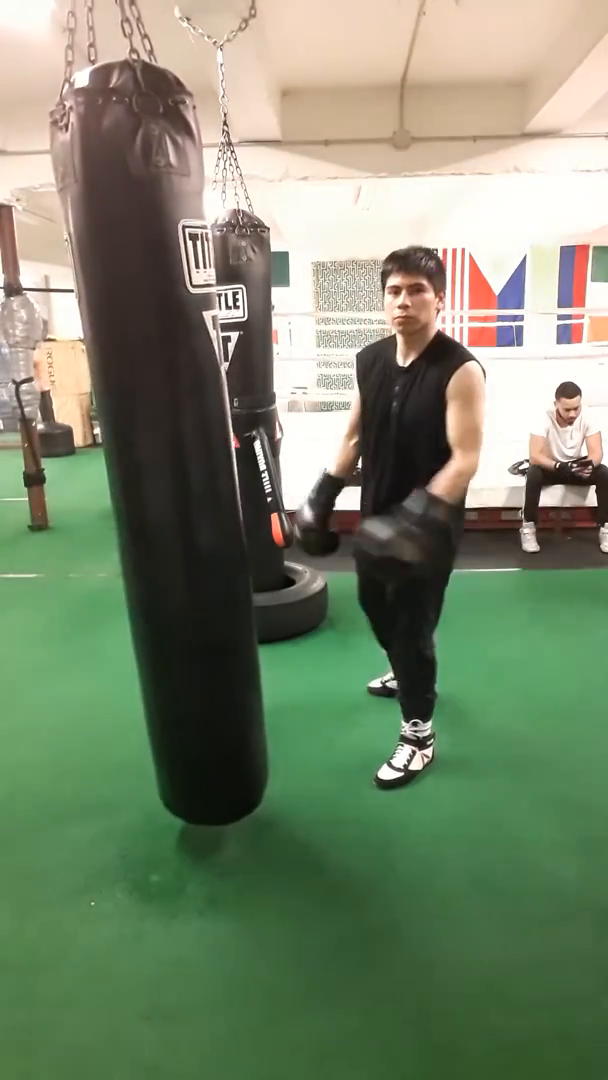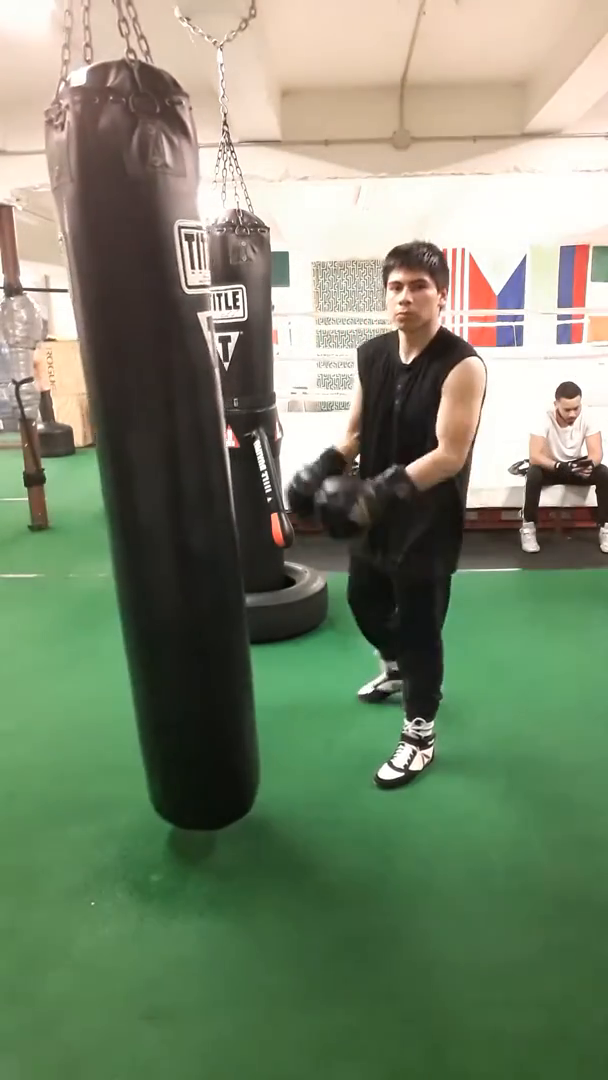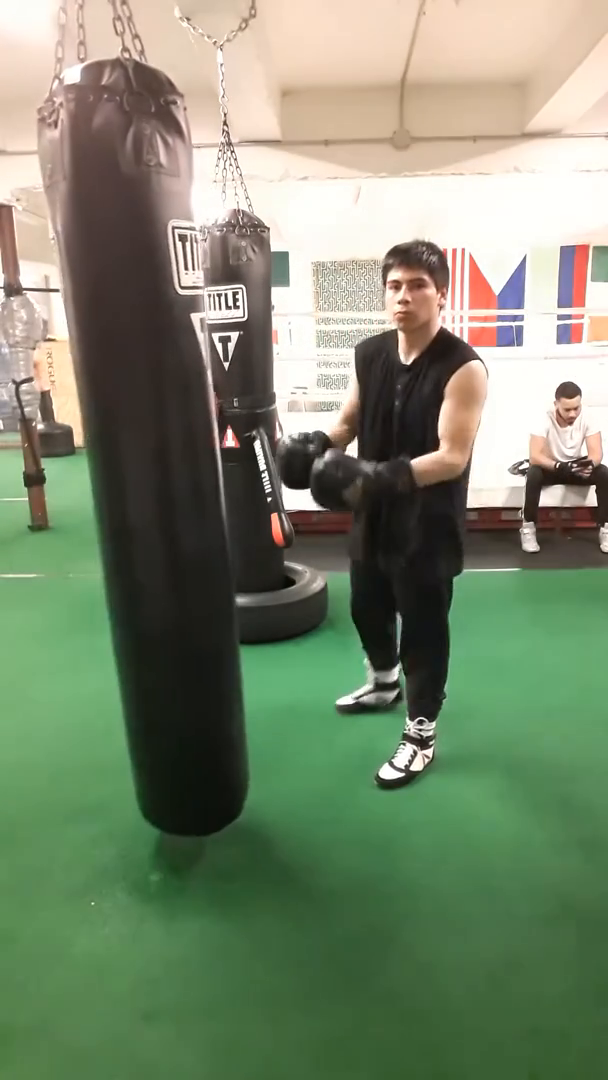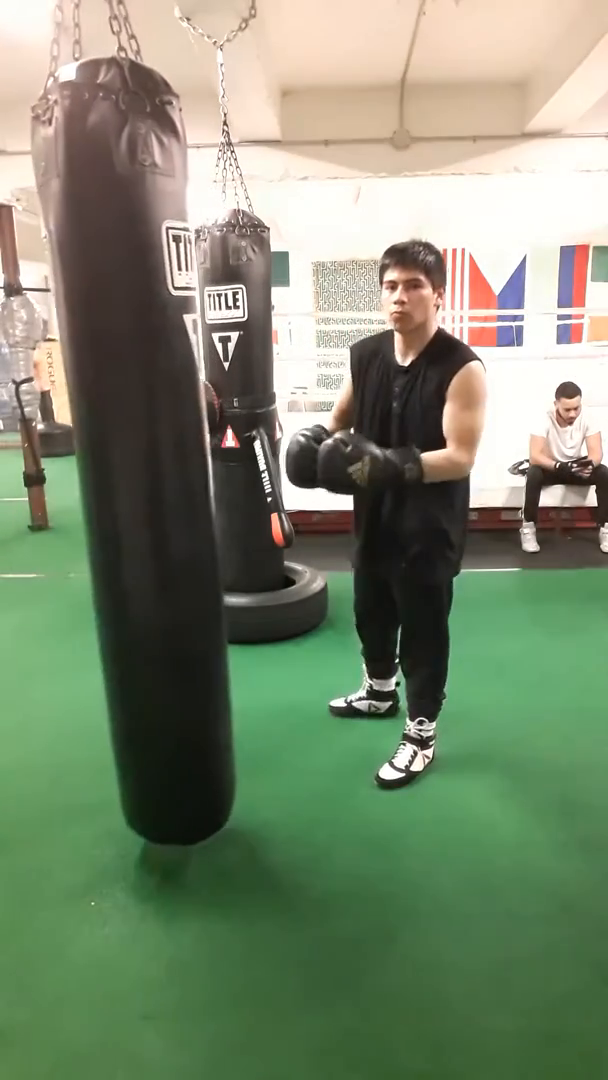
dt=0.1s
person 1, frame 1
left shoulder: (461, 371)
right shoulder: (370, 360)
left elbow: (465, 457)
left wrist: (415, 520)
right wrist: (322, 496)
left hip: (422, 530)
right hip: (377, 519)
left knee: (410, 630)
right knee: (376, 609)
left ankle: (418, 737)
right ankle: (407, 674)
person 1, frame 2
left shoulder: (463, 366)
right shoulder: (371, 355)
left elbow: (451, 456)
left wrist: (379, 491)
right wrist: (322, 470)
left hip: (428, 526)
right hip: (374, 520)
left knee: (418, 629)
right knee: (365, 605)
left ankle: (419, 737)
right ankle: (398, 672)
person 1, frame 3
left shoulder: (464, 369)
right shoulder: (368, 354)
left elbow: (452, 458)
right elbow: (348, 420)
left wrist: (378, 476)
right wrist: (316, 446)
left hip: (429, 527)
right hip: (373, 519)
left knee: (424, 630)
right knee: (367, 610)
left ankle: (420, 737)
right ankle: (384, 682)
person 1, frame 4
left shoulder: (461, 369)
right shoulder: (365, 355)
left elbow: (460, 457)
right elbow: (342, 418)
left wrist: (387, 465)
right wrist: (318, 441)
left hip: (429, 530)
right hip: (373, 519)
left knee: (423, 631)
right knee: (371, 616)
left ankle: (421, 737)
right ankle: (379, 692)
